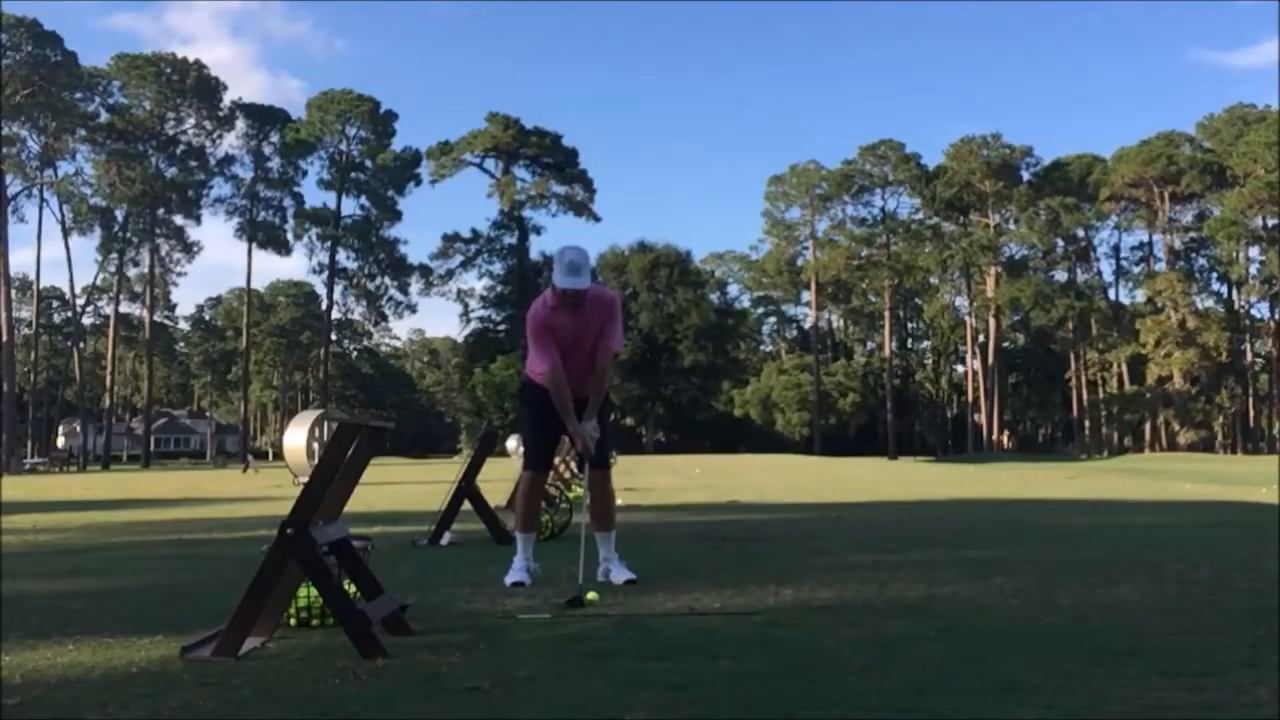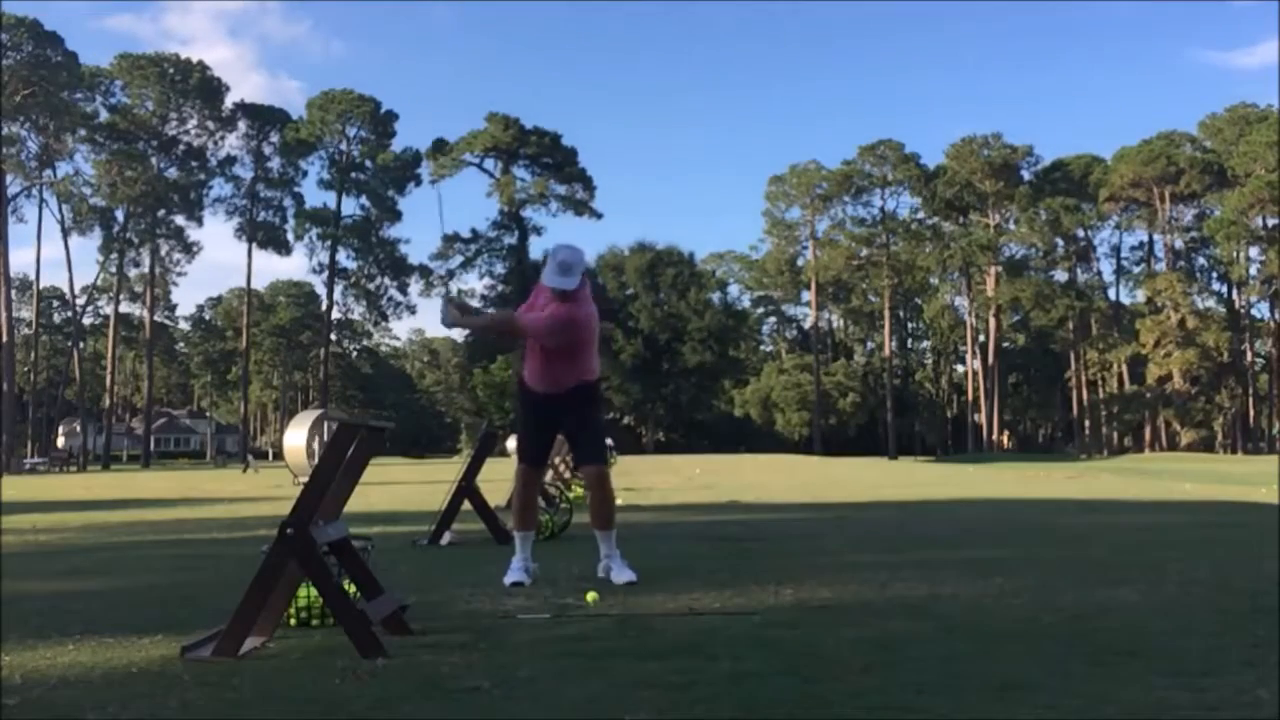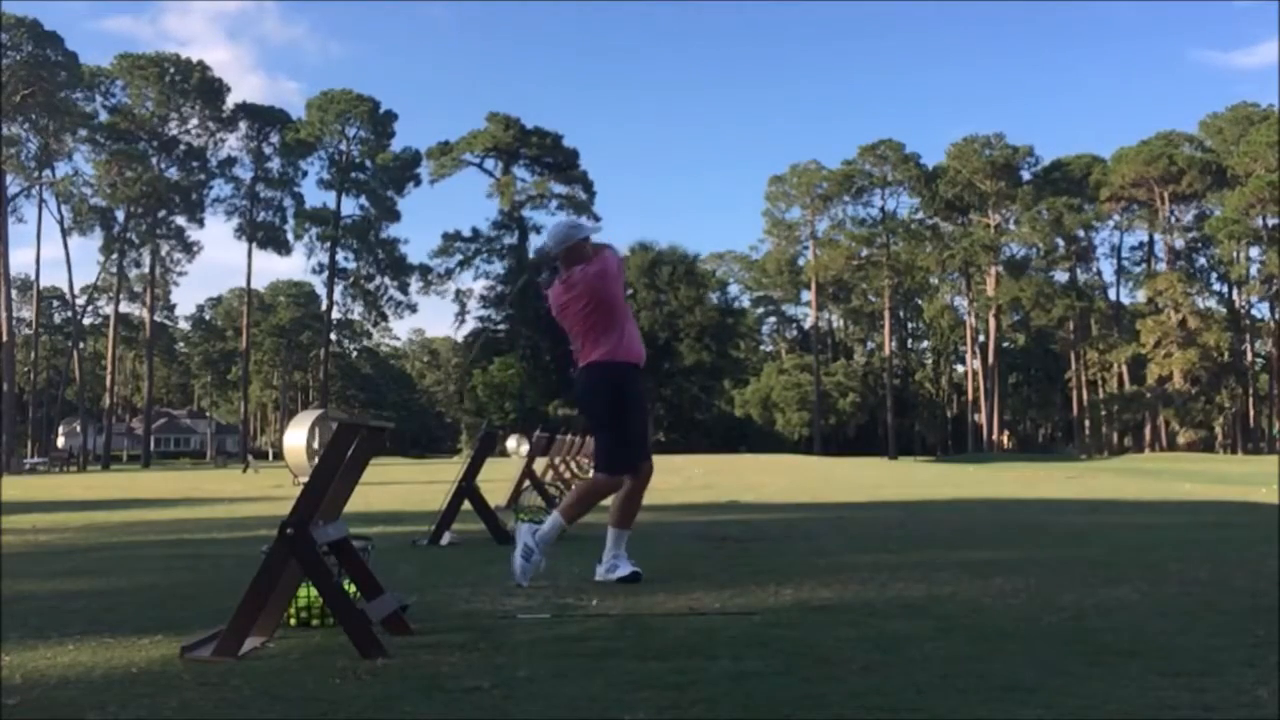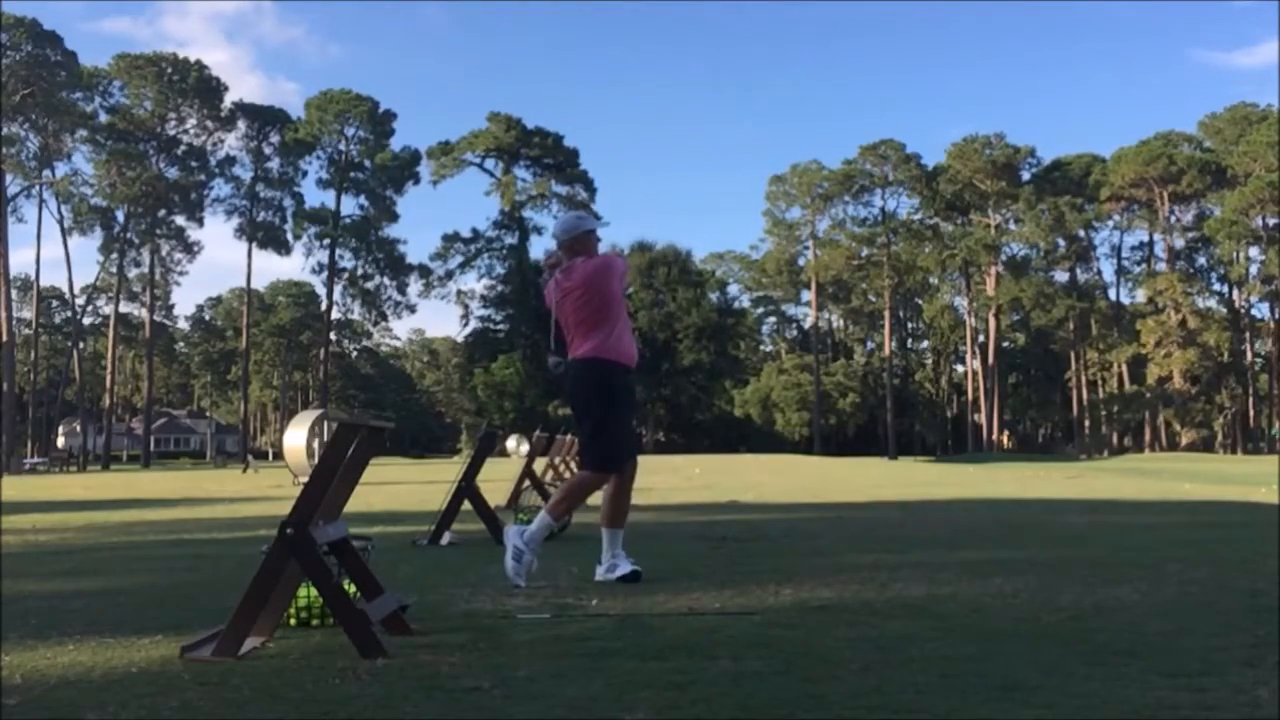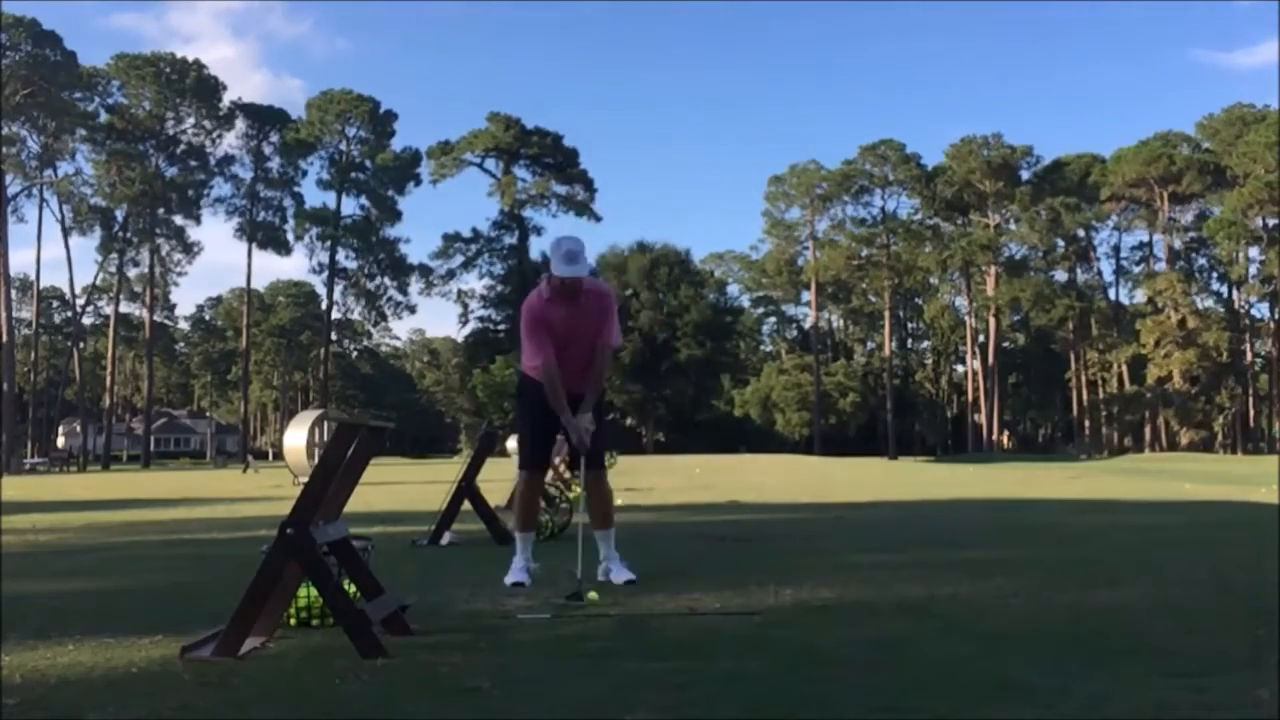
dt=1s
person 1, frame 1
left shoulder: (607, 302)
right shoulder: (539, 313)
left elbow: (604, 363)
right elbow: (554, 374)
left wrist: (591, 417)
right wrist: (573, 428)
left hip: (590, 394)
right hip: (542, 393)
left knee: (600, 474)
right knee: (534, 473)
left ankle: (609, 560)
right ankle: (523, 560)
person 1, frame 2
left shoulder: (573, 314)
right shoulder: (546, 290)
left elbow: (512, 326)
right elbow: (515, 318)
left wrist: (463, 321)
right wrist: (472, 313)
left hip: (577, 397)
right hip: (536, 394)
left knee: (596, 474)
right knee: (527, 475)
left ankle: (611, 558)
right ankle: (521, 560)
person 1, frame 3
left shoulder: (556, 293)
right shoulder: (602, 270)
right elbow: (608, 250)
left wrist: (555, 263)
left hip: (602, 378)
right hip: (612, 378)
left knee: (640, 469)
right knee: (611, 474)
left ankle: (613, 558)
right ankle: (540, 537)
person 1, frame 4
left shoulder: (555, 286)
right shoulder: (604, 266)
left wrist: (558, 268)
right wrist: (565, 264)
left hip: (592, 375)
right hip: (603, 376)
left knee: (624, 466)
right knee: (598, 469)
left ankle: (612, 559)
right ankle: (529, 537)
person 1, frame 5
left shoulder: (602, 297)
right shoulder: (534, 306)
left elbow: (602, 356)
right elbow: (546, 367)
left wrist: (586, 411)
right wrist: (567, 419)
left hip: (585, 392)
right hip: (538, 391)
left knee: (595, 474)
right knee: (531, 473)
left ankle: (609, 559)
right ankle: (522, 559)
